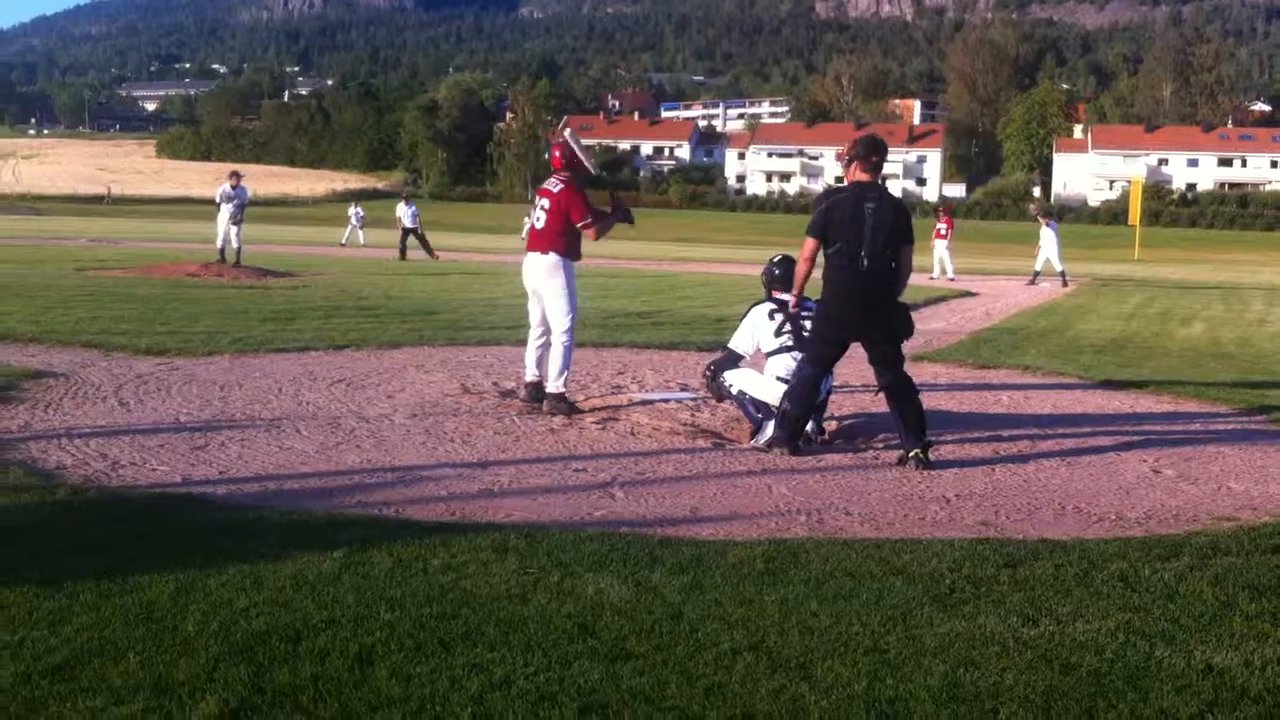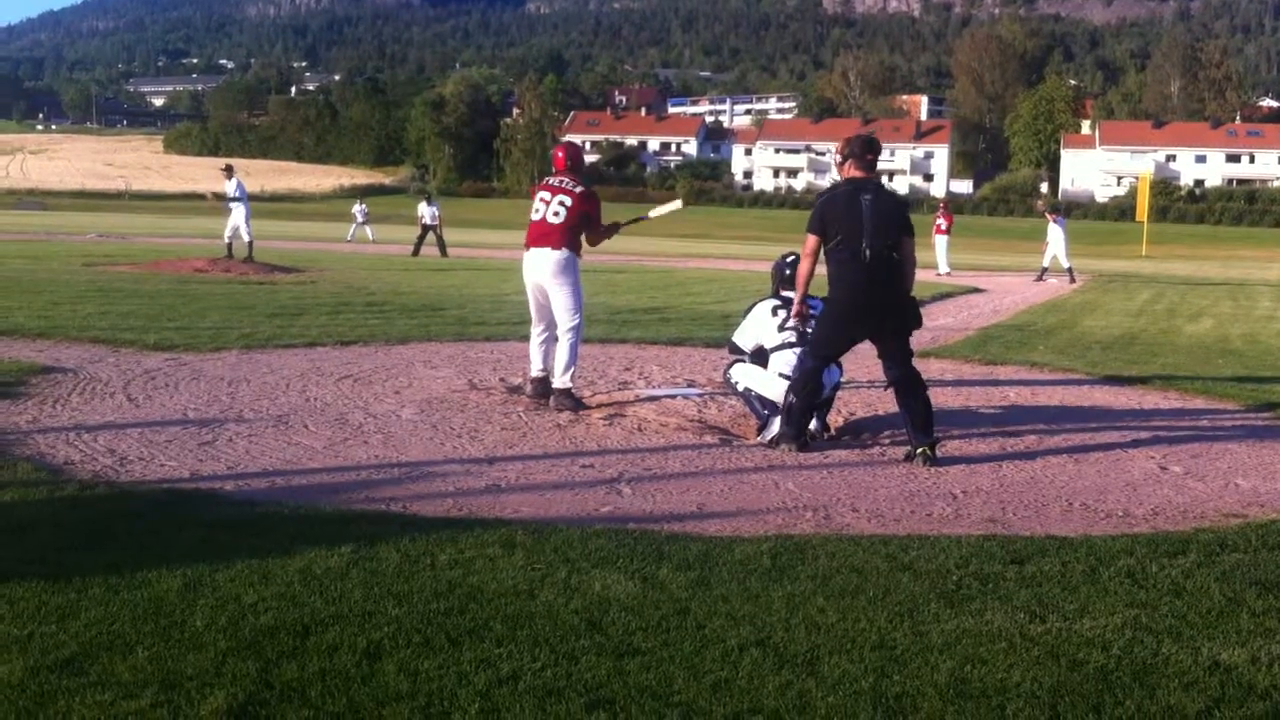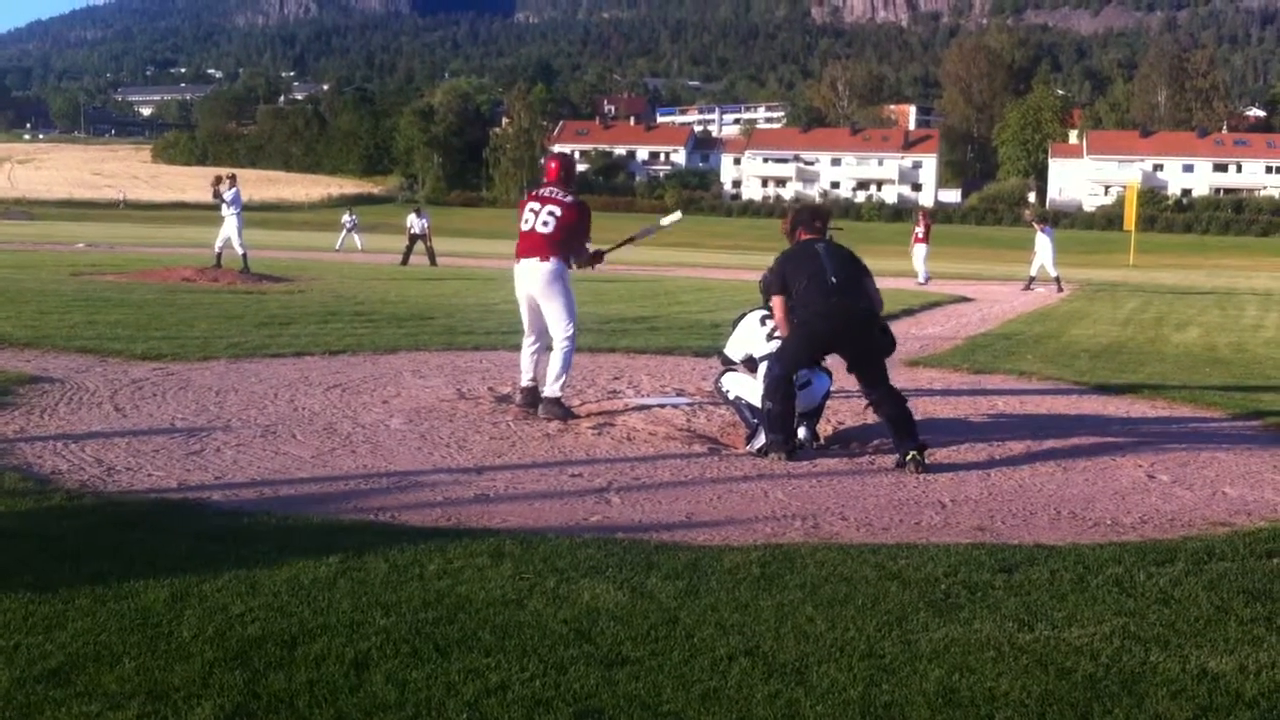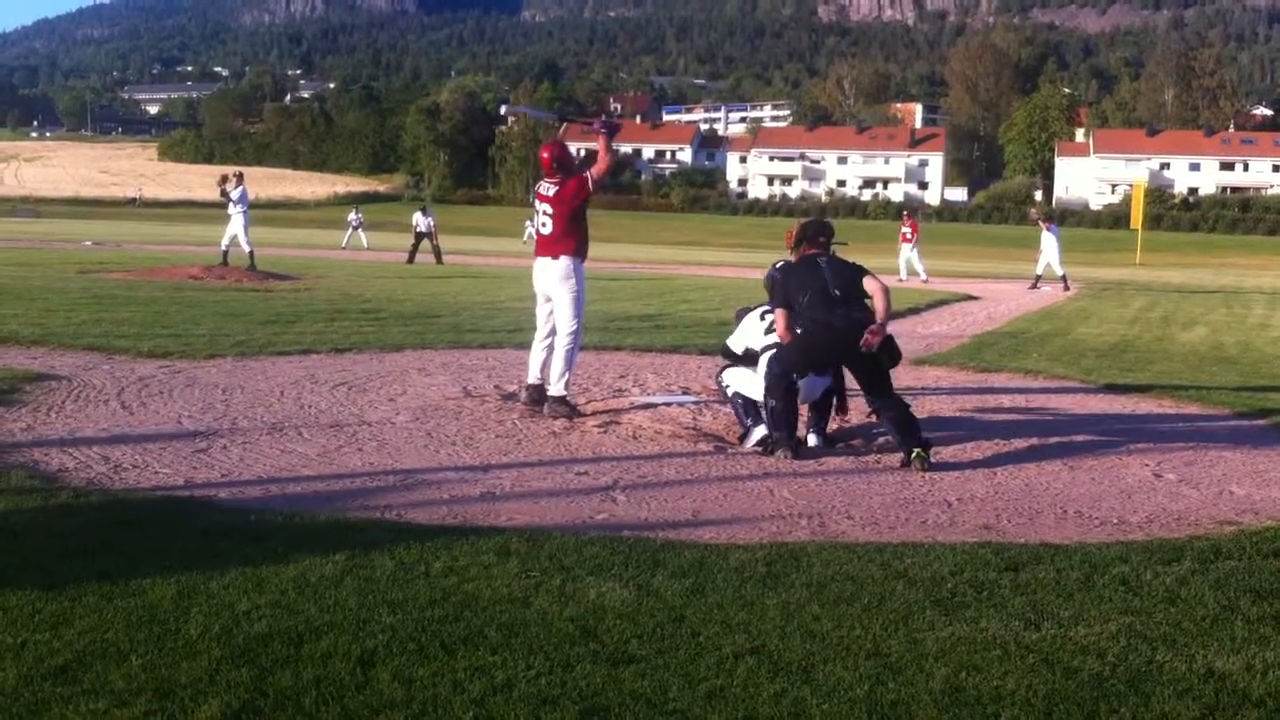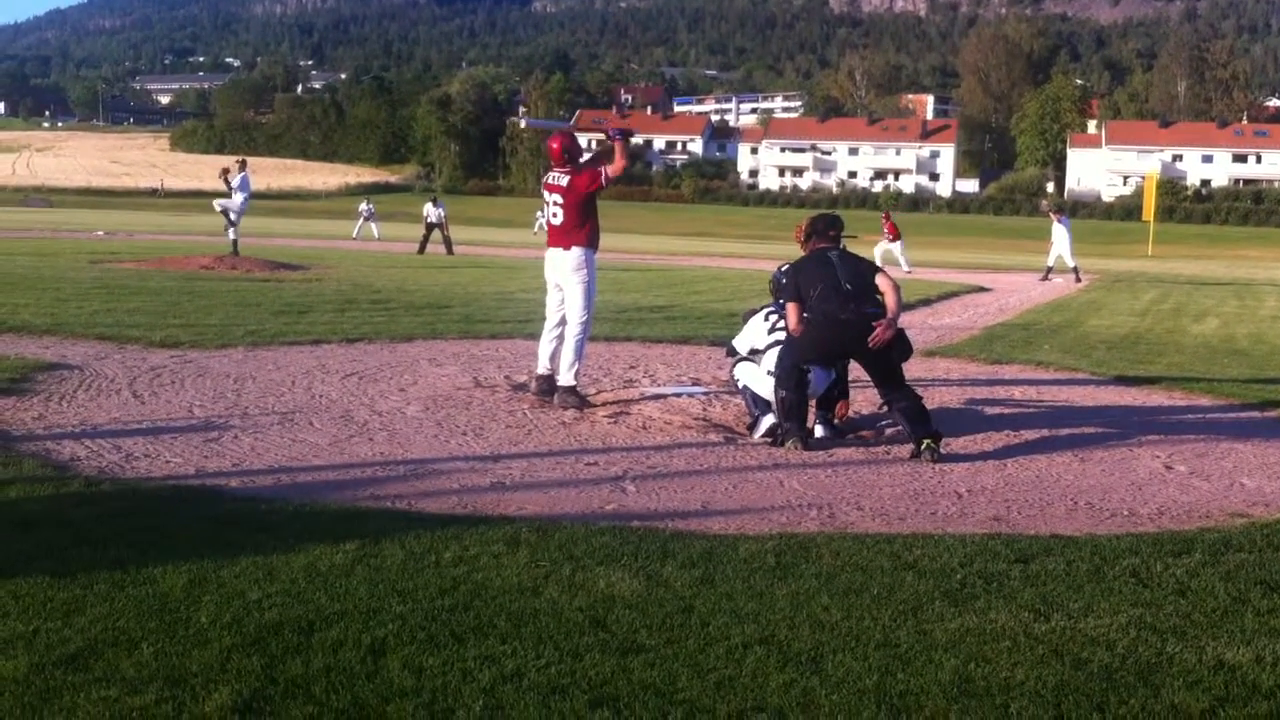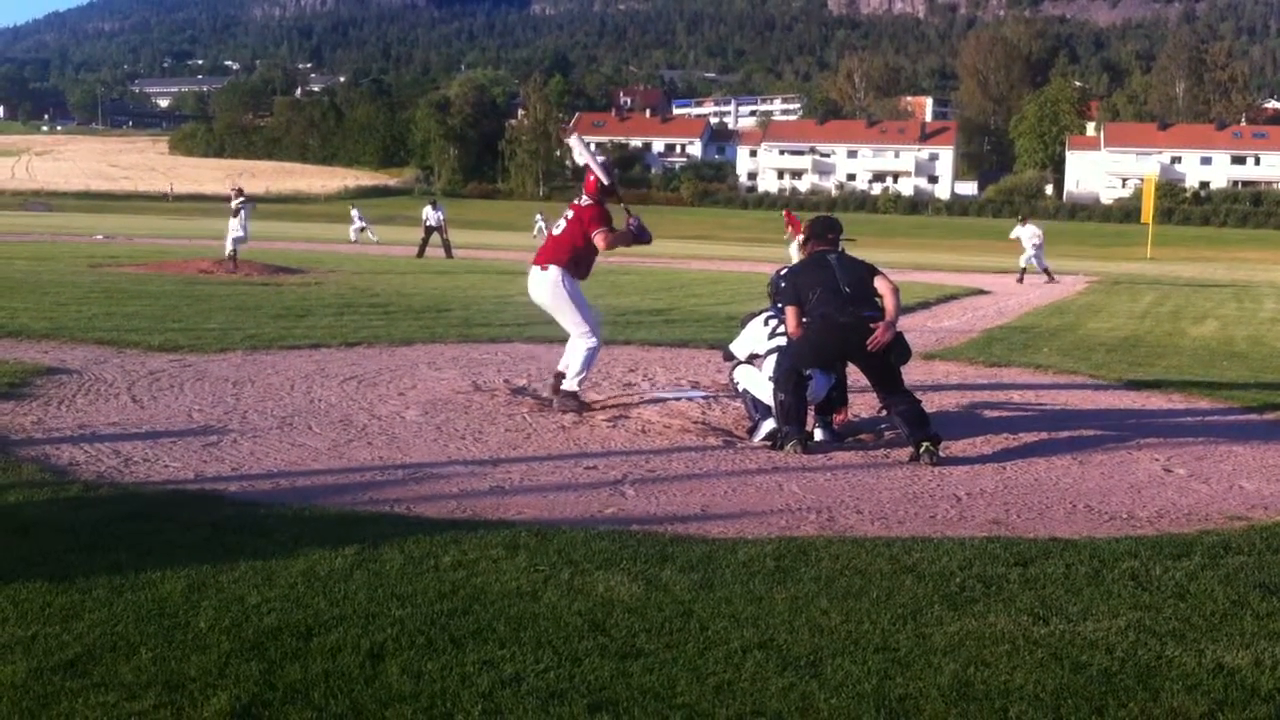
dt=0.7s
person 1, frame 1
left shoulder: (832, 202)
right shoulder: (897, 208)
left elbow: (808, 256)
right elbow: (904, 267)
left wrist: (796, 293)
left hip: (837, 305)
right hip: (880, 306)
left knee: (811, 370)
right knee: (893, 375)
left ankle: (783, 437)
right ankle: (916, 448)
person 1, frame 2
left shoulder: (830, 198)
right shoulder: (894, 201)
left elbow: (809, 255)
right elbow: (908, 258)
left wrist: (799, 299)
right wrist: (902, 300)
left hip: (846, 300)
right hip: (887, 299)
left knee: (812, 361)
right knee: (902, 369)
left ankle: (791, 434)
right ankle: (923, 444)
person 1, frame 3
left shoulder: (786, 259)
right shoulder: (845, 254)
left elbow: (780, 316)
right elbow: (876, 301)
left wrist: (796, 348)
right wrist: (854, 346)
left hip: (816, 322)
right hip: (859, 320)
left knee: (779, 371)
right knee: (878, 388)
left ankle: (778, 444)
right ankle: (911, 450)
person 1, frame 4
left shoulder: (788, 273)
right shoulder: (848, 267)
left elbow: (783, 330)
right elbow: (879, 289)
left wrist: (801, 357)
right wrist: (880, 324)
left hip: (820, 334)
right hip: (860, 333)
left knee: (778, 369)
right knee: (883, 395)
left ankle: (783, 443)
right ankle: (916, 448)
person 1, frame 5
left shoulder: (798, 267)
right shoulder: (858, 261)
left elbow: (795, 325)
right elbow: (889, 286)
left wrist: (812, 346)
right wrist: (891, 320)
left hip: (829, 327)
right hip: (871, 328)
left knee: (789, 362)
right knee: (895, 386)
left ankle: (792, 433)
right ankle: (927, 440)
person 1, frame 6
left shoulder: (797, 271)
right shoulder: (858, 264)
left elbow: (794, 328)
right elbow: (889, 288)
left wrist: (811, 349)
right wrist: (890, 322)
left hip: (826, 330)
right hip: (869, 330)
left knee: (787, 367)
right knee: (893, 389)
left ankle: (792, 436)
right ankle: (926, 443)
person 2, frame 1
left shoulder: (546, 186)
right shoulder: (571, 190)
right elbow: (593, 232)
left wrist: (607, 213)
right wrist: (616, 215)
left hip: (532, 261)
right hip: (553, 263)
left knee: (540, 328)
right knee: (563, 330)
left ankle: (532, 385)
right ankle: (554, 395)
person 2, frame 2
left shoulder: (541, 187)
right shoulder: (586, 195)
right elbow: (594, 240)
right wrist: (610, 230)
left hip: (531, 258)
right hip: (559, 259)
left knee: (542, 325)
right knee: (570, 327)
left ankle: (538, 381)
right ankle: (561, 391)
person 2, frame 3
left shoulder: (530, 198)
right shoulder: (577, 206)
right elbow: (578, 252)
right wrist: (592, 258)
left hip: (523, 268)
right hip: (549, 269)
left knee: (534, 334)
right knee: (563, 336)
left ankle: (527, 390)
right ankle: (550, 399)
person 2, frame 4
left shoulder: (541, 187)
right shoulder: (571, 188)
left elbow: (580, 169)
right elbow: (604, 165)
left wrist: (601, 139)
right wrist: (603, 135)
left hip: (541, 266)
right hip: (564, 267)
left knee: (545, 331)
right knee: (567, 334)
left ankle: (533, 387)
right ankle: (555, 397)
person 2, frame 5
left shoulder: (549, 179)
right shoulder: (581, 180)
left elbow: (582, 166)
right elbow: (620, 166)
left wrist: (608, 147)
right wrist: (618, 139)
left hip: (553, 257)
right hip: (576, 258)
left knee: (554, 321)
right knee: (577, 326)
left ankle: (543, 378)
right ankle: (566, 389)
person 2, frame 6
left shoulder: (580, 206)
right shoulder: (595, 211)
left elbow: (602, 238)
right elbow: (604, 244)
left wrist: (631, 234)
right wrist: (631, 232)
left hip: (538, 277)
right hip: (554, 279)
left knee: (583, 329)
right knee: (589, 339)
left ankle: (561, 378)
right ankle: (567, 393)
person 3, frame 1
left shoulder: (761, 311)
right shoulder: (812, 308)
left elbow: (733, 356)
left wrist: (711, 371)
left hip: (780, 391)
left knee: (727, 375)
left ankle: (767, 424)
right ankle: (811, 423)
person 3, frame 2
left shoulder: (764, 307)
right shoulder: (818, 305)
left elbow: (735, 348)
left hip: (783, 388)
right hip: (819, 387)
left knee: (734, 371)
right knee: (834, 368)
left ankle: (774, 419)
right ankle: (816, 420)
person 3, frame 3
left shoulder: (754, 318)
left elbow: (727, 359)
right hip: (808, 397)
left knee: (725, 380)
right knee: (823, 375)
left ankle: (762, 429)
right ankle: (805, 428)
person 3, frame 4
left shoulder: (757, 315)
left elbow: (727, 352)
right wrist: (841, 398)
right hip: (808, 389)
left knee: (726, 376)
right knee: (828, 376)
left ankle: (756, 428)
right ankle: (816, 433)
person 3, frame 5
left shoulder: (762, 316)
left elbow: (731, 351)
right wrist: (843, 397)
left hip: (774, 386)
right hip: (811, 385)
left knee: (740, 366)
right knee: (833, 368)
left ankle: (763, 418)
right ankle: (824, 423)
person 3, frame 6
left shoulder: (761, 321)
left elbow: (728, 355)
right elbow: (837, 364)
right wrist: (842, 402)
left hip: (773, 393)
right hip: (813, 393)
left knee: (740, 370)
right knee: (832, 371)
left ankle: (765, 422)
right ankle: (823, 427)
